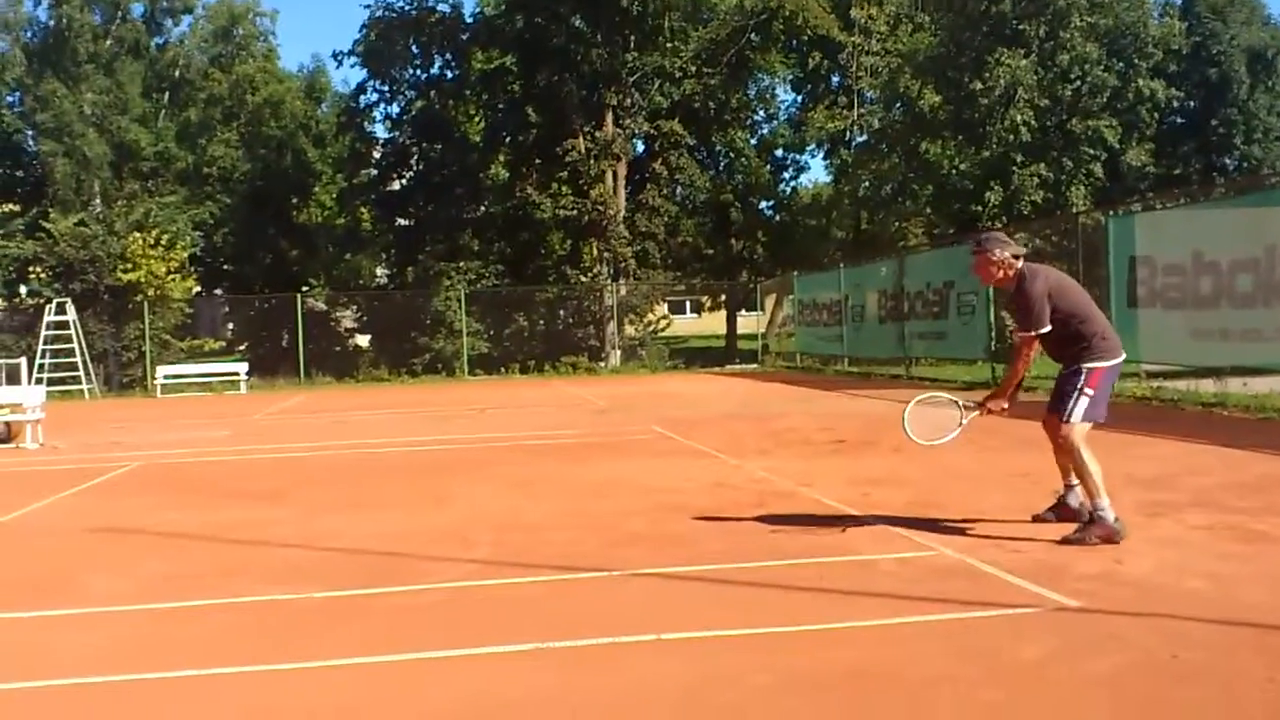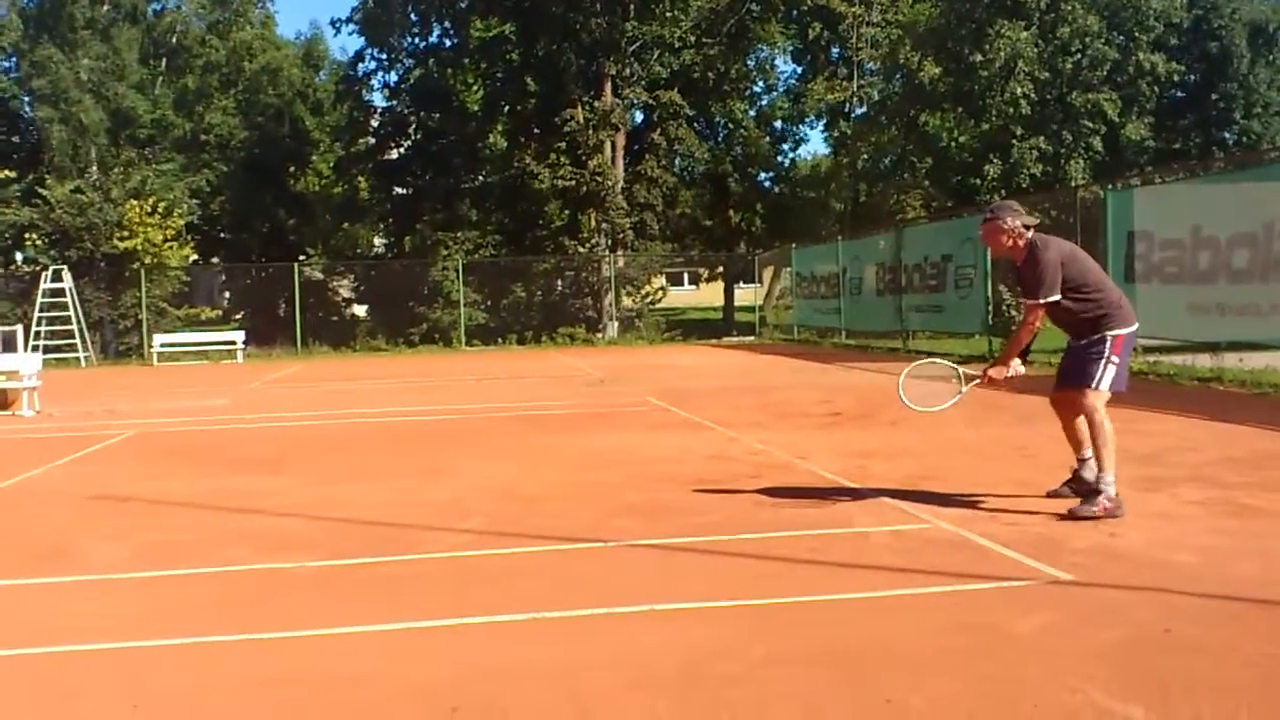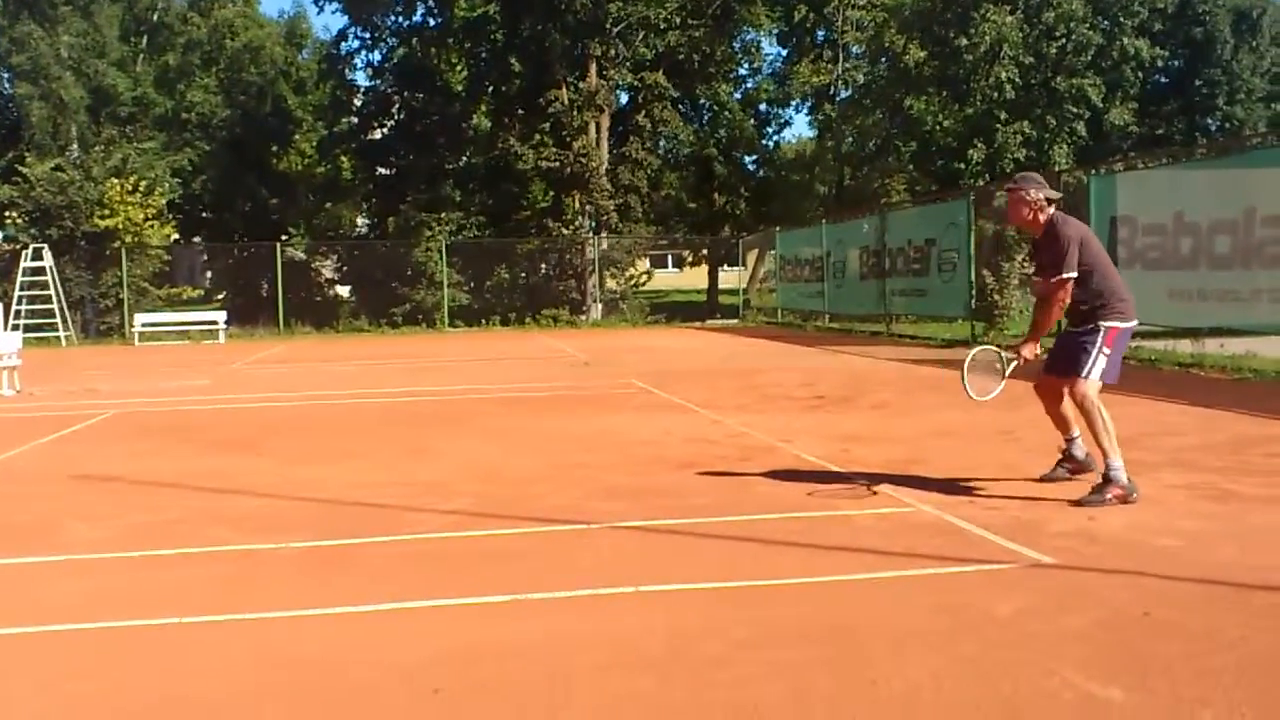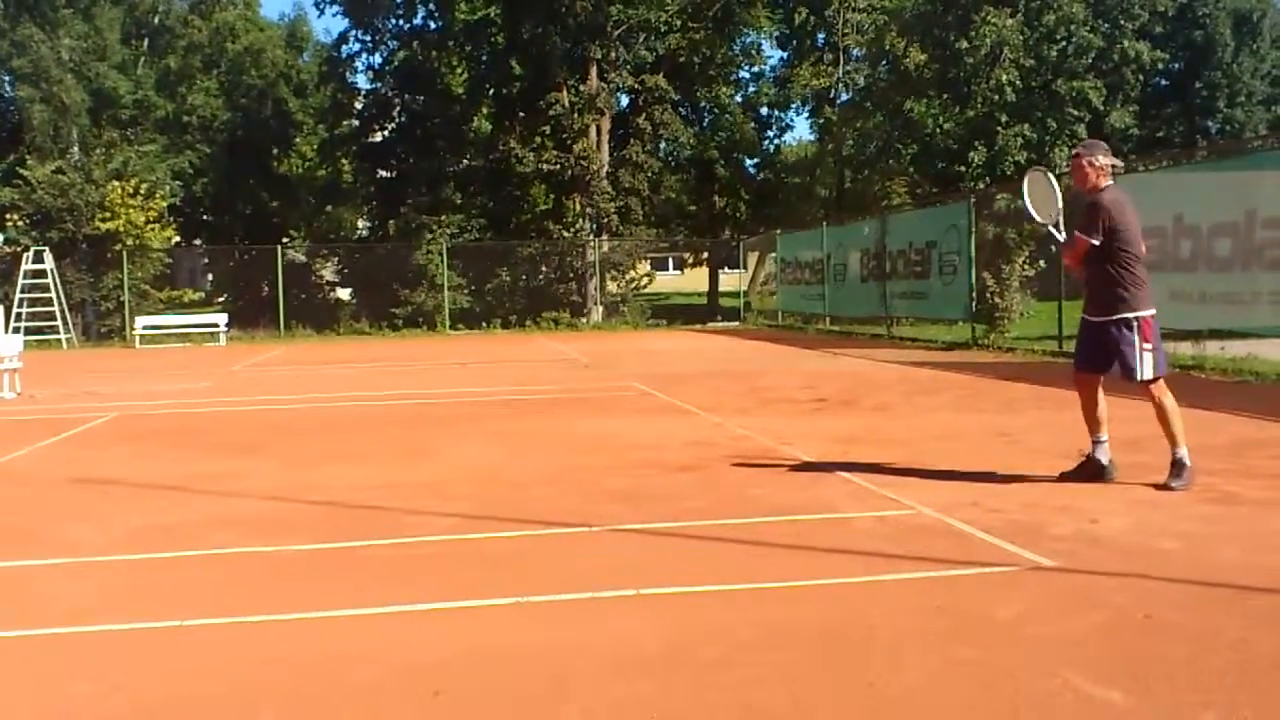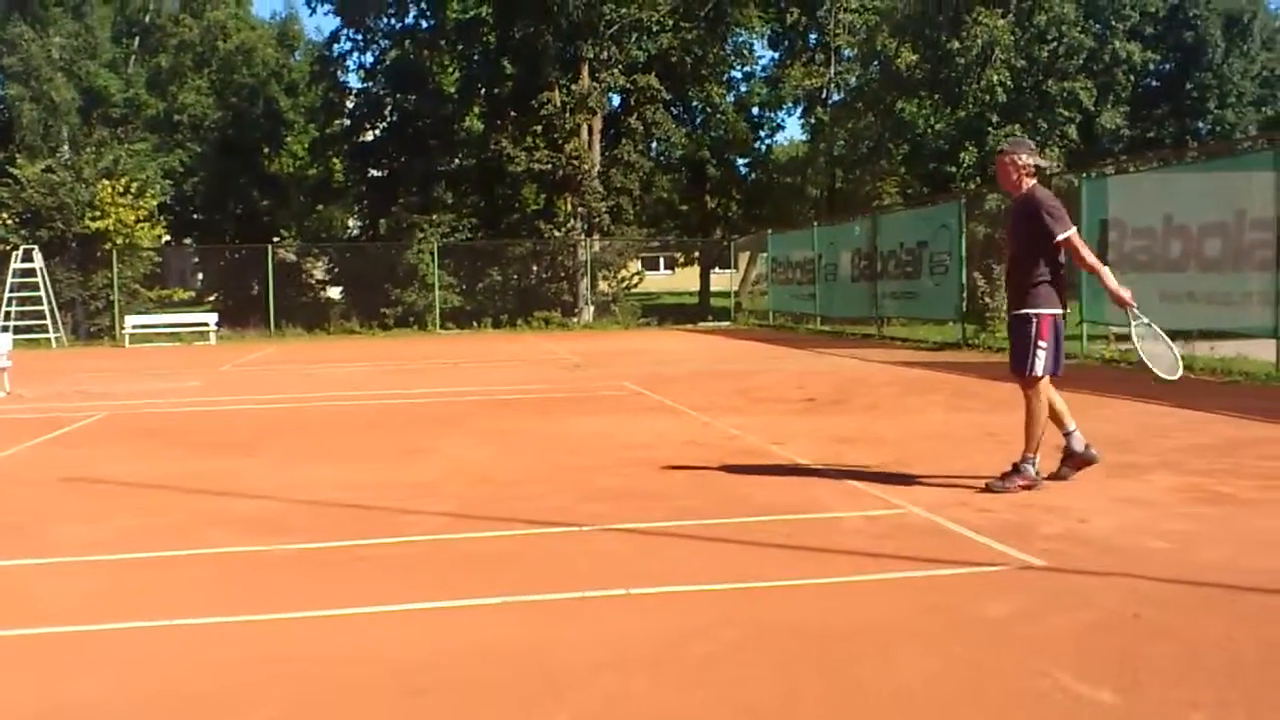
dt=1s
person 1, frame 1
left shoulder: (1032, 286)
right shoulder: (1020, 287)
left elbow: (1027, 352)
right elbow: (1022, 345)
left wrist: (1000, 394)
right wrist: (1011, 389)
left hip: (1096, 357)
right hip: (1081, 358)
left knee: (1069, 434)
right knee: (1053, 426)
left ankle: (1106, 520)
right ankle: (1072, 501)
person 1, frame 2
left shoulder: (1045, 255)
right shoulder: (1026, 261)
left elbow: (1032, 322)
right elbow: (1032, 319)
left wrist: (1001, 363)
right wrist: (1016, 358)
left hip: (1110, 328)
right hip: (1085, 333)
left knee: (1091, 404)
right knee: (1063, 401)
left ankle: (1107, 492)
right ankle: (1086, 476)
person 1, frame 3
left shoulder: (1064, 232)
right shoulder: (1040, 239)
left elbow: (1062, 297)
right elbow: (1044, 293)
left wrist: (1033, 341)
right wrist: (1032, 339)
left hip: (1109, 317)
right hip: (1080, 321)
left knee: (1082, 392)
right knee: (1046, 385)
left ankle: (1118, 480)
right ankle: (1076, 455)
person 1, frame 4
left shoulder: (1100, 203)
right shoulder: (1111, 200)
left elbow: (1074, 254)
right elbow: (1138, 249)
left wrist: (1071, 256)
right wrist: (1091, 266)
left hip: (1128, 310)
right hip: (1100, 310)
left knee: (1152, 385)
right knee: (1086, 381)
left ankle: (1181, 462)
right ankle: (1100, 459)
person 1, frame 5
left shoulder: (1042, 203)
right shoulder: (1020, 204)
left elbow: (1077, 247)
left wrist: (1111, 285)
left hip: (1042, 306)
right hip: (1025, 307)
left knee: (1035, 383)
right knee: (1032, 383)
left ankle: (1028, 467)
right ankle: (1077, 446)
